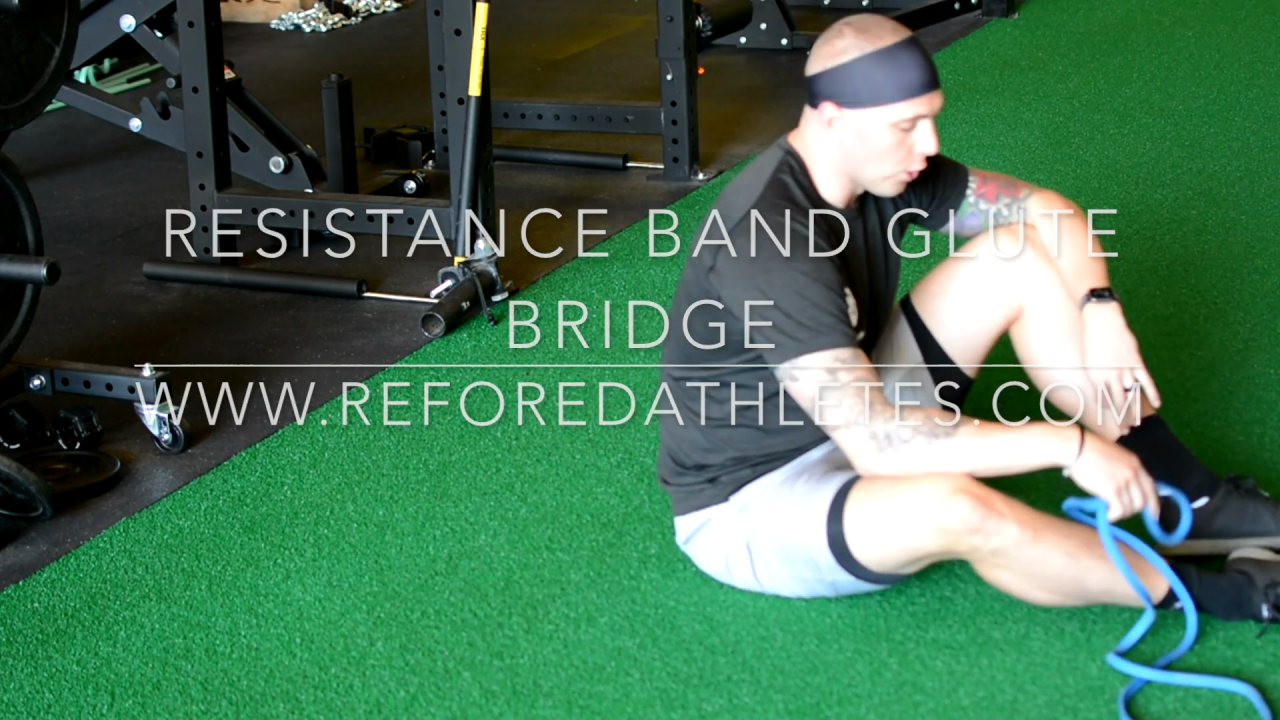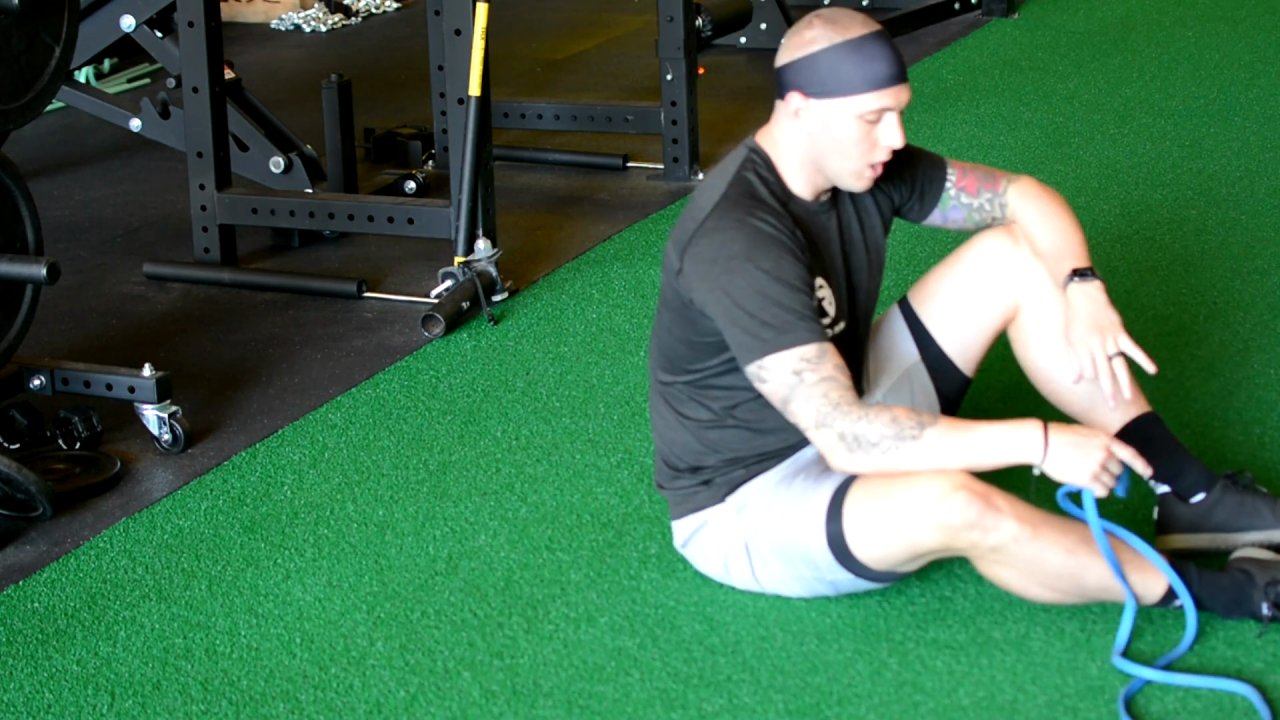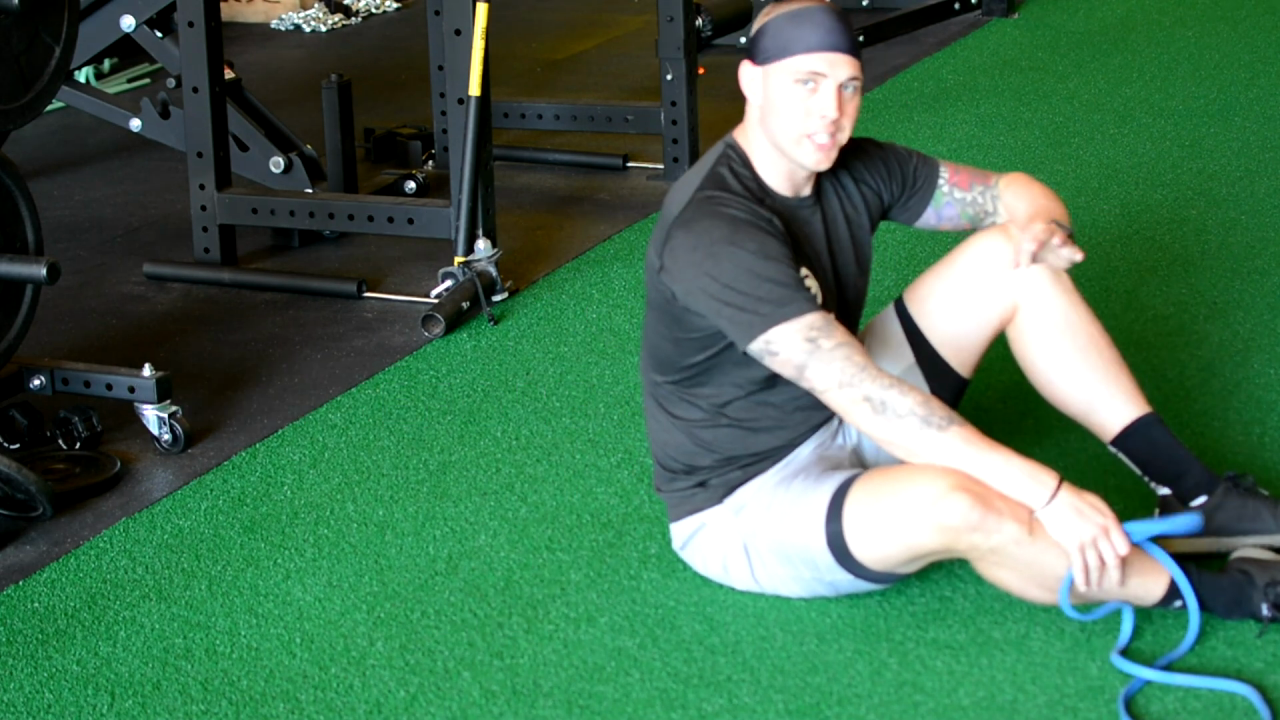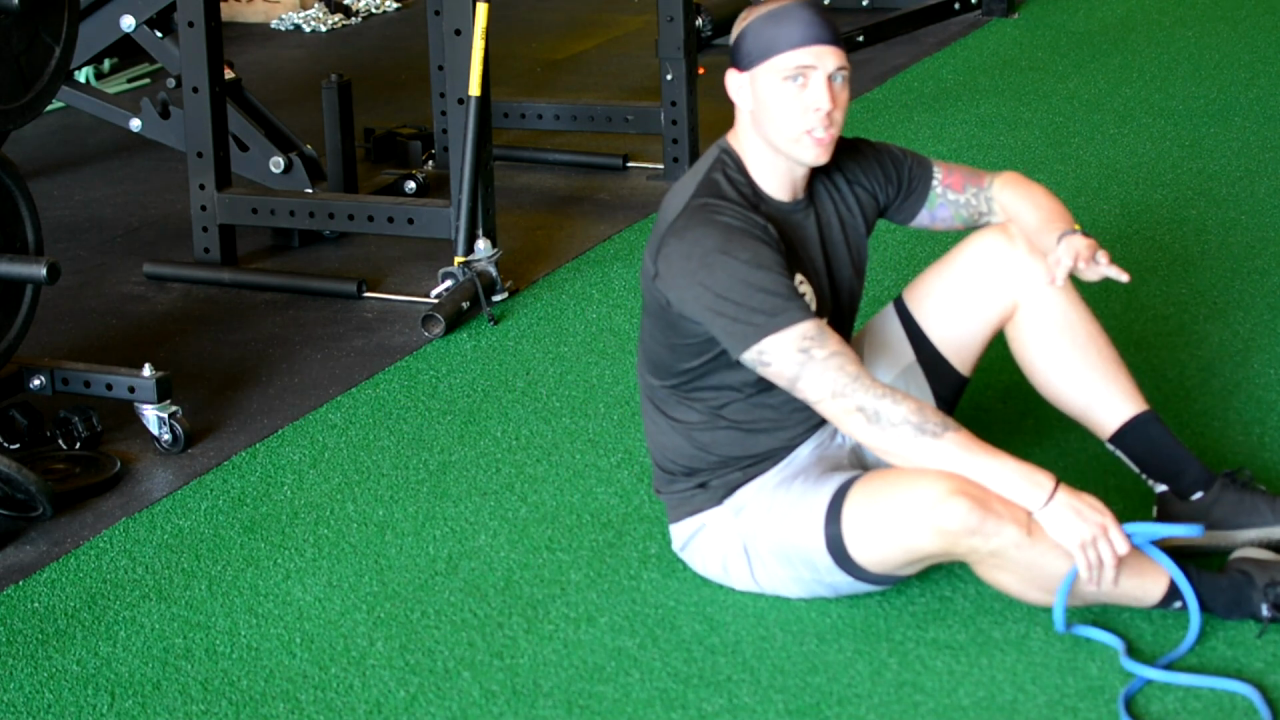
dt=0.5s
person 1, frame 1
left shoulder: (884, 166)
right shoulder: (766, 243)
left elbow: (1048, 211)
right elbow: (876, 444)
left wrist: (1102, 311)
right wrist: (1069, 446)
left hip: (845, 419)
right hip: (749, 507)
left knee: (1020, 255)
right knee: (956, 506)
left ankle: (1187, 497)
right ankle: (1209, 591)
person 1, frame 2
left shoulder: (861, 162)
right shoulder: (737, 241)
left elbow: (1023, 196)
right elbow: (846, 439)
left wrist: (1084, 291)
right wrist: (1042, 444)
left hip: (836, 416)
right hip: (745, 508)
left knee: (1014, 253)
right knee: (955, 503)
left ankle: (1189, 496)
right ankle: (1203, 590)
person 1, frame 3
left shoulder: (850, 166)
right shoulder: (713, 233)
left elbow: (1011, 192)
right elbow: (863, 396)
left wrist: (1044, 230)
right wrist: (1049, 495)
left hip: (836, 420)
right hip: (744, 507)
left knee: (1007, 255)
right knee: (953, 502)
left ankle: (1191, 495)
right ankle: (1201, 589)
person 1, frame 4
left shoulder: (848, 169)
right shoulder: (708, 239)
left elbow: (1006, 192)
right elbow: (856, 408)
left wrist: (1064, 239)
right wrist: (1046, 496)
left hip: (839, 420)
right hip: (743, 510)
left knee: (1010, 253)
right knee: (955, 508)
left ankle: (1191, 494)
right ankle: (1203, 590)
